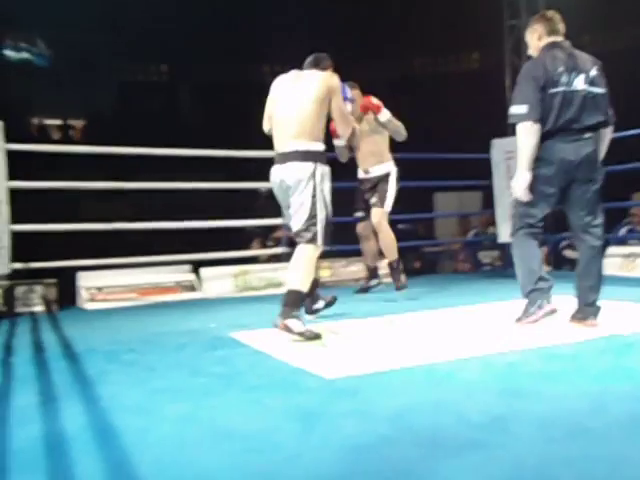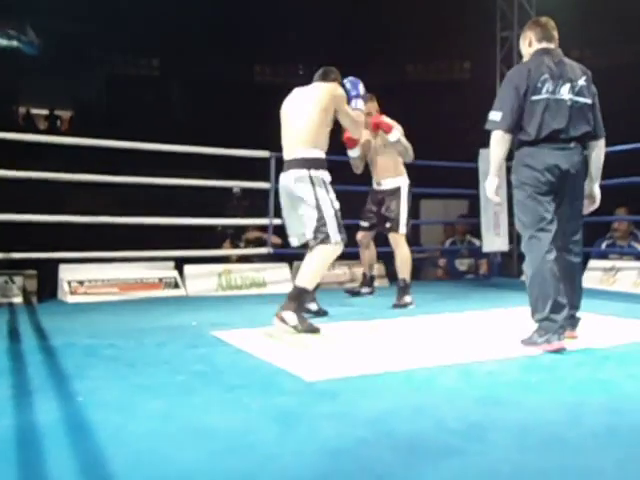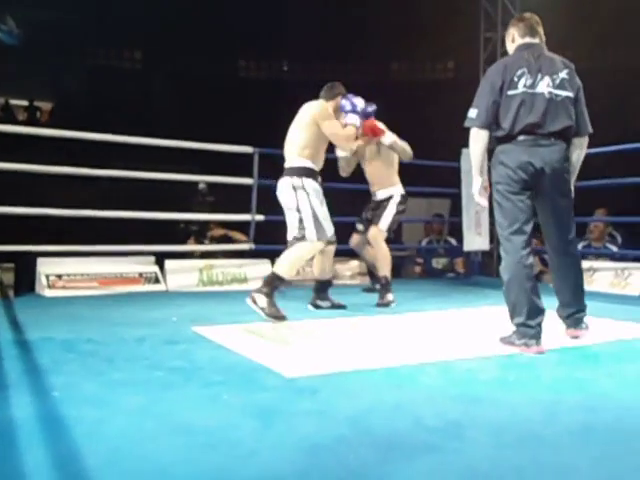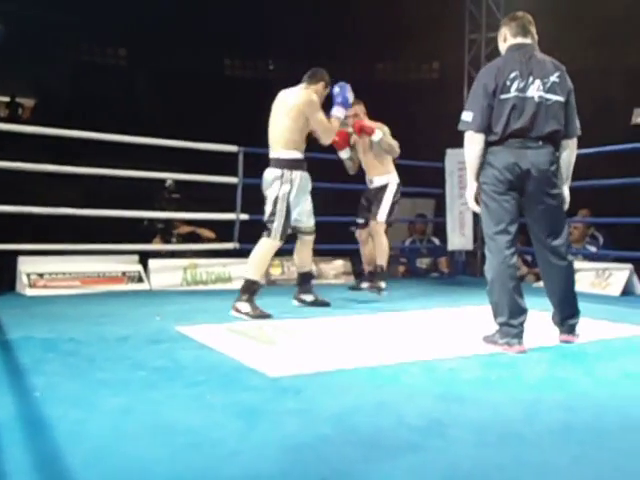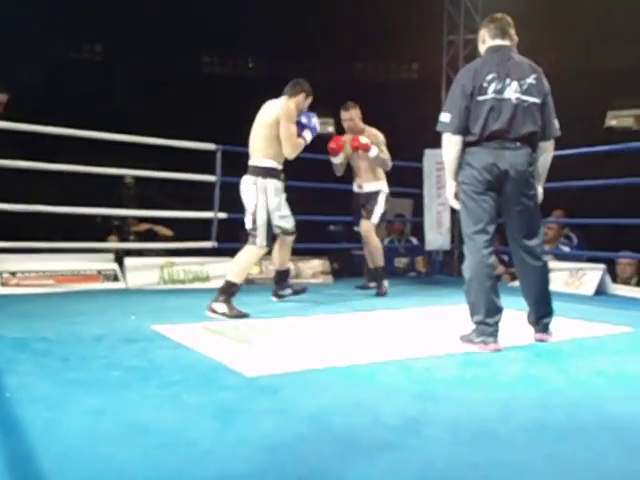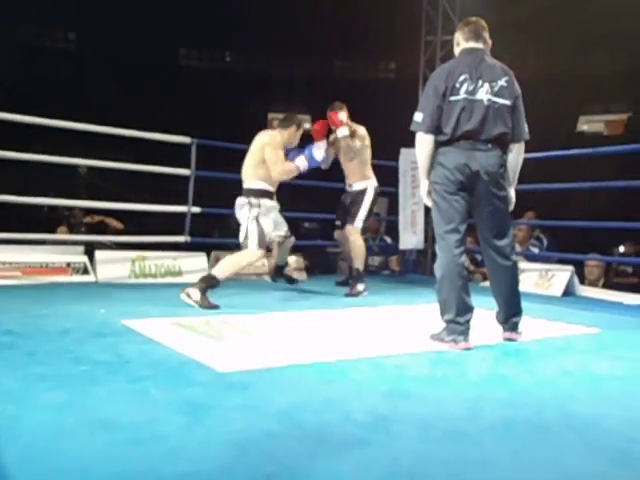
dt=0.3s
person 1, frame 1
left shoulder: (536, 67)
right shoulder: (592, 64)
left elbow: (529, 123)
right elbow: (607, 125)
left wrist: (523, 169)
right wrist: (594, 161)
left hip: (551, 153)
right hip: (587, 151)
left knee: (525, 225)
right knee: (589, 229)
left ankle: (537, 297)
right ankle: (588, 308)
person 1, frame 2
left shoulder: (522, 73)
right shoulder: (582, 75)
left elbow: (502, 130)
right elbow: (597, 139)
left wrist: (493, 173)
right wrist: (593, 182)
left hip: (535, 161)
right hip: (573, 162)
left knee: (538, 242)
right knee: (570, 243)
left ankle: (551, 326)
right ankle: (568, 320)
person 1, frame 3
left shoulder: (502, 69)
right shoulder: (566, 70)
left elbow: (479, 127)
right elbow: (581, 135)
left wrist: (477, 174)
right wrist: (570, 176)
left hip: (513, 156)
right hip: (555, 156)
left knee: (515, 244)
right knee: (564, 240)
left ankle: (527, 332)
right ankle: (574, 319)
person 1, frame 4
left shoulder: (494, 70)
right shoulder: (557, 72)
left elbow: (475, 132)
right elbow: (570, 137)
left wrist: (471, 178)
right wrist: (564, 181)
left hip: (501, 159)
right hip: (543, 160)
left knee: (501, 245)
right knee: (553, 244)
left ankle: (510, 331)
right ankle: (568, 324)
person 1, frame 5
left shoulder: (472, 72)
right shoulder: (534, 74)
left elbow: (452, 133)
right elbow: (547, 138)
left wrist: (451, 178)
right wrist: (538, 180)
left hip: (480, 160)
right hip: (521, 161)
left knee: (479, 245)
right knee: (529, 244)
left ankle: (486, 330)
right ankle: (542, 323)
person 1, frame 6
left shoulder: (446, 73)
right shoulder: (506, 77)
left elbow: (425, 132)
right elbow: (517, 140)
left wrist: (424, 177)
right wrist: (510, 183)
left hip: (452, 160)
right hip: (491, 162)
left knee: (450, 245)
right knee: (499, 244)
left ankle: (456, 329)
right ankle: (510, 323)
person 2, frame 1
left shoulder: (280, 82)
right shoulder: (329, 79)
left elbow: (267, 126)
right elbow: (344, 128)
right wrist: (343, 103)
left hip: (280, 167)
right hip: (309, 165)
left knee: (307, 237)
right knee: (310, 241)
left ankle: (311, 295)
right ankle: (289, 313)
person 2, frame 2
left shoulder: (291, 97)
right shoulder: (333, 90)
right elbow: (358, 131)
right wrist: (357, 100)
left hip: (288, 174)
right hip: (310, 172)
left knee: (317, 241)
right knee: (332, 242)
left ankle: (305, 299)
right ankle: (291, 307)
person 2, frame 3
left shoulder: (312, 111)
right shoulder: (322, 109)
right elbow: (344, 143)
right wrist: (353, 116)
left hip: (307, 182)
right hip: (299, 181)
left knee: (328, 241)
right knee: (313, 241)
left ankle: (321, 297)
right ankle: (264, 291)
person 2, frame 4
left shoulder: (286, 95)
right shoulder: (308, 97)
right elbow: (326, 137)
right wrist: (340, 108)
left hip: (292, 172)
right hip: (288, 173)
left knee: (307, 233)
right knee: (274, 237)
left ankle: (304, 291)
right ankle: (243, 299)
person 2, frame 5
left shoulder: (271, 106)
right shoulder: (286, 108)
right elbow: (291, 151)
left wrist: (297, 129)
right wrist: (308, 133)
left hip: (267, 181)
right hip: (263, 181)
left knee: (287, 233)
right knee: (258, 244)
left ankle: (282, 285)
right ankle: (220, 300)
person 2, frame 6
left shoulder: (268, 137)
right shoulder: (273, 138)
right elbow: (279, 173)
left wrist: (294, 160)
right wrist: (305, 161)
left hip: (265, 202)
right hip: (255, 203)
left knee: (285, 237)
right knee: (254, 251)
left ankle: (278, 271)
right ankle: (197, 289)
person 3, frame 1
left shoulder: (376, 115)
left elbow: (401, 135)
right elbow: (343, 157)
left wrist: (380, 111)
right wrist: (337, 137)
left hip: (384, 174)
right hip: (364, 178)
left knee: (378, 219)
right knee: (363, 230)
left ankle: (397, 272)
right ankle: (373, 276)
person 3, frame 2
left shoulder: (392, 127)
right shoulder: (363, 135)
left elbow: (408, 156)
right elbow: (358, 169)
left wrist: (390, 131)
right wrist: (351, 145)
left hip: (397, 187)
right hip: (378, 189)
left knee: (397, 238)
right knee: (363, 237)
left ankle: (404, 293)
right ankle: (367, 284)
person 3, frame 3
left shoulder: (385, 140)
right shoulder: (358, 146)
left elbow: (407, 155)
right elbow: (344, 172)
left wrist: (384, 133)
right wrist: (341, 148)
left hip: (393, 197)
right hip: (376, 200)
left knee: (375, 235)
right knee: (356, 242)
left ankle: (387, 291)
right ankle: (380, 278)
person 3, frame 4
left shoulder: (380, 128)
right shoulder: (354, 138)
left elbow: (395, 151)
right elbow: (352, 170)
left wrist: (373, 133)
right wrist: (343, 149)
left hip: (388, 184)
right hip: (371, 187)
left knee: (377, 227)
right knee: (362, 236)
left ankle: (380, 279)
right ankle: (369, 278)
person 3, frame 5
left shoulder: (375, 135)
right shoulder: (344, 140)
left elbow: (387, 165)
right elbow: (339, 172)
left wrist: (370, 149)
right wrist: (334, 154)
left hip: (377, 190)
right hip: (359, 191)
left knee: (367, 230)
right knee: (364, 234)
left ankle: (381, 278)
right ankle: (374, 276)
person 3, frame 6
left shoulder: (359, 132)
right shoulder: (335, 138)
left elbow: (351, 153)
right elbow: (325, 164)
left wrist: (343, 128)
left hip: (365, 189)
right hip: (350, 190)
left knee: (352, 232)
right knee: (340, 235)
left ankle: (359, 282)
right ankle: (354, 273)
